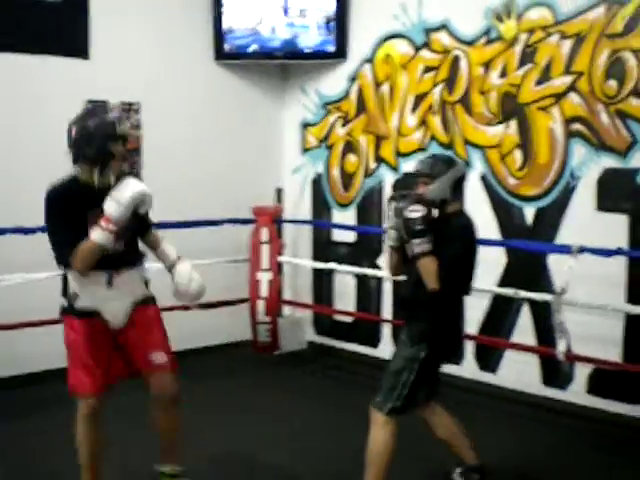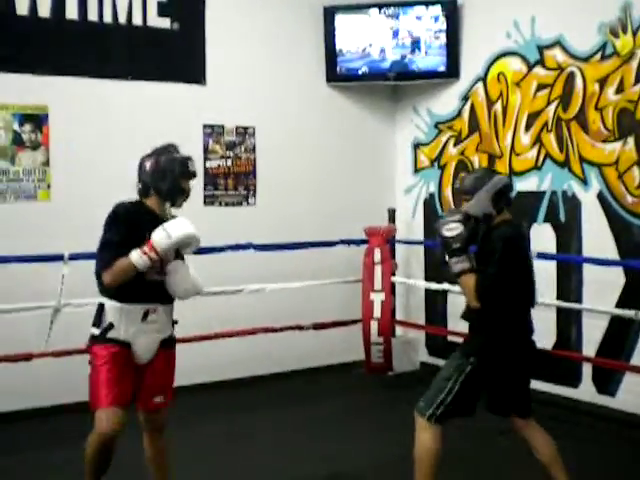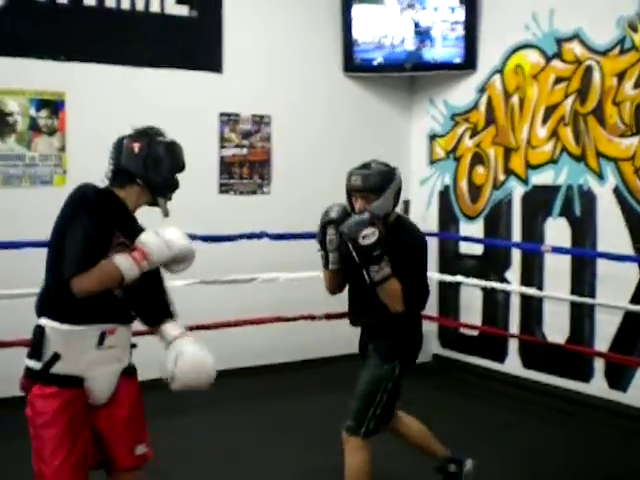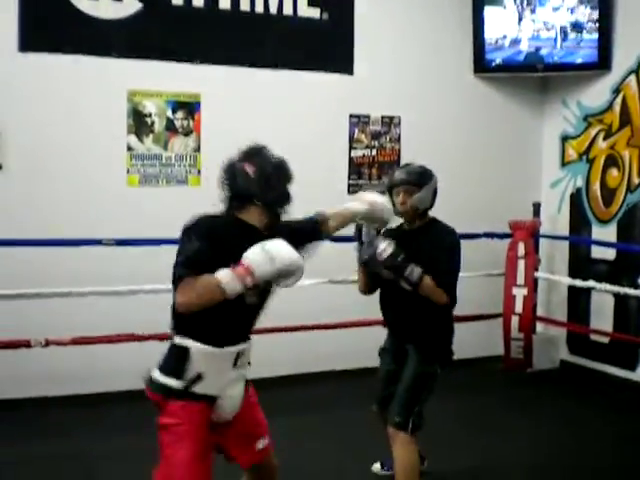
dt=1s
person 1, frame 1
left shoulder: (125, 184)
right shoulder: (61, 197)
right elbow: (79, 264)
left wrist: (175, 261)
right wrist: (111, 219)
left hip: (135, 302)
right hip: (87, 310)
left knee: (166, 391)
right knee: (89, 407)
person 1, frame 2
left shoulder: (171, 225)
right shoulder: (124, 215)
right elbow: (109, 277)
left wrist: (182, 277)
right wrist: (155, 247)
left hip: (157, 337)
right hip: (115, 336)
left knee: (155, 425)
right knee: (109, 426)
person 1, frame 3
left shoulder: (136, 233)
right shoulder: (86, 201)
left elbow: (154, 306)
right elbow: (82, 283)
left wrist: (180, 342)
right wrist: (146, 254)
left hip: (115, 370)
right hip: (61, 371)
person 1, frame 4
left shoulder: (267, 235)
right shoulder: (208, 230)
left elbow: (318, 226)
right elbow: (185, 299)
left wrist: (358, 208)
right wrist: (248, 271)
left hip: (230, 379)
right hip: (188, 387)
person 2, frame 1
left shoulder: (459, 227)
right shoulder: (435, 221)
left elbow: (435, 282)
right elbow: (396, 269)
left wrist: (418, 235)
right wrist: (398, 226)
left hip: (432, 330)
right hip: (422, 326)
left knee: (382, 413)
right knee: (424, 404)
person 2, frame 2
left shoulder: (503, 238)
right shoulder: (508, 233)
left elbow: (477, 298)
right elbow: (481, 286)
left wrist: (458, 251)
right wrist: (463, 246)
left hip: (488, 344)
right hip: (513, 342)
left knee: (426, 417)
right knee: (522, 420)
person 2, frame 3
left shoulder: (409, 238)
right shoulder: (355, 230)
left elbow: (401, 304)
right elbow: (333, 287)
left wrist: (374, 256)
right wrist: (331, 246)
left hip: (396, 342)
right hip: (372, 337)
left knee: (354, 436)
right knee: (386, 416)
person 2, frame 4
left shoulder: (444, 237)
right shoulder: (391, 236)
left elbow: (443, 295)
right elbow: (366, 287)
left wrist: (400, 266)
right wrist: (367, 243)
left hip: (428, 341)
right hip: (397, 337)
left knee: (400, 429)
right knee: (383, 409)
